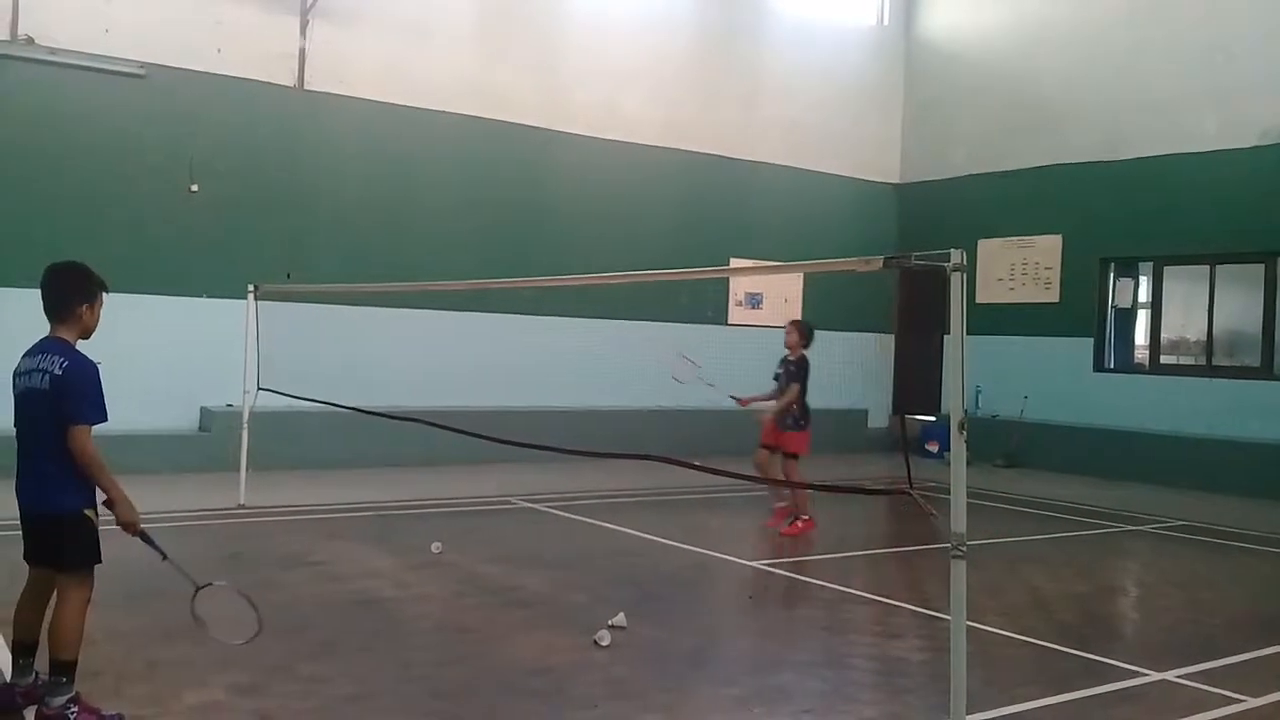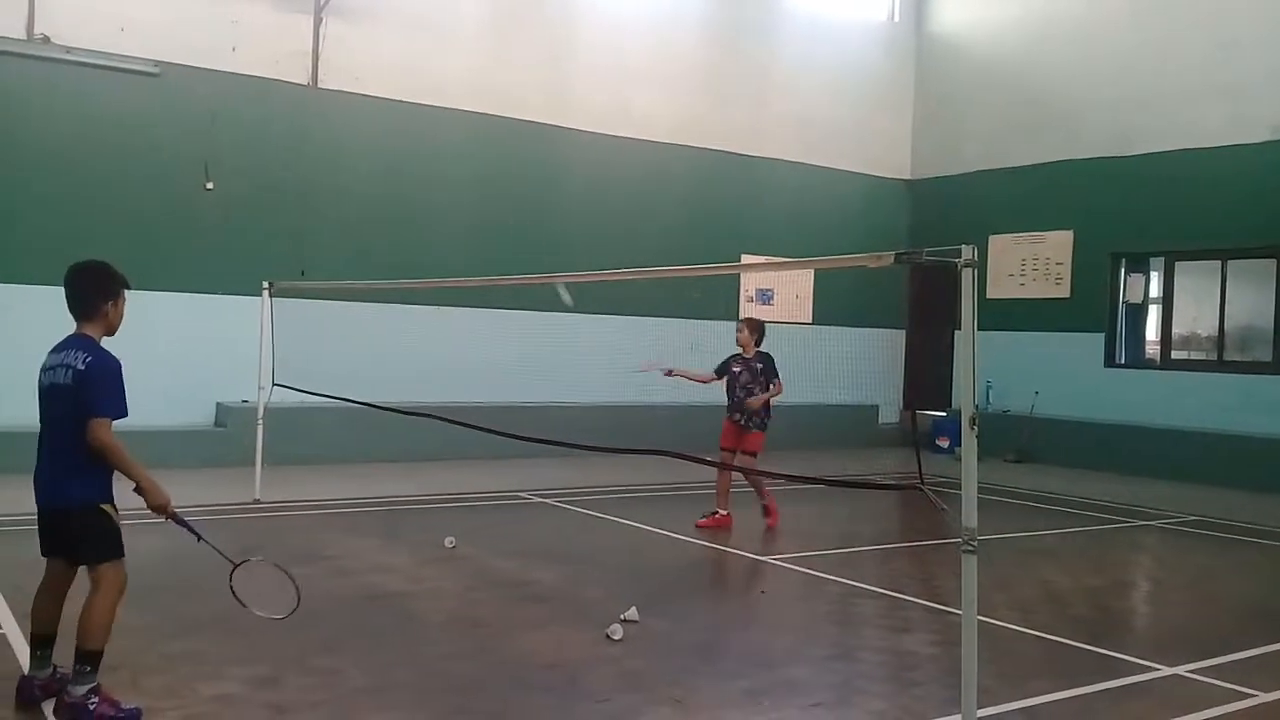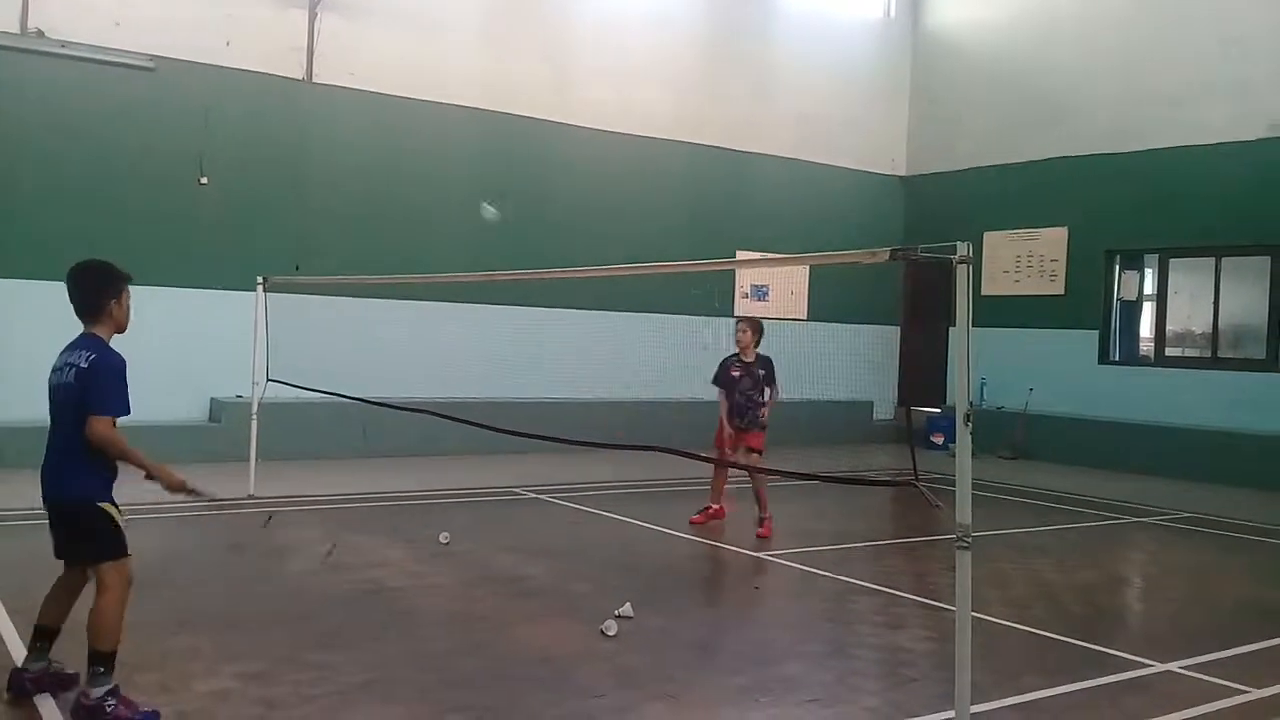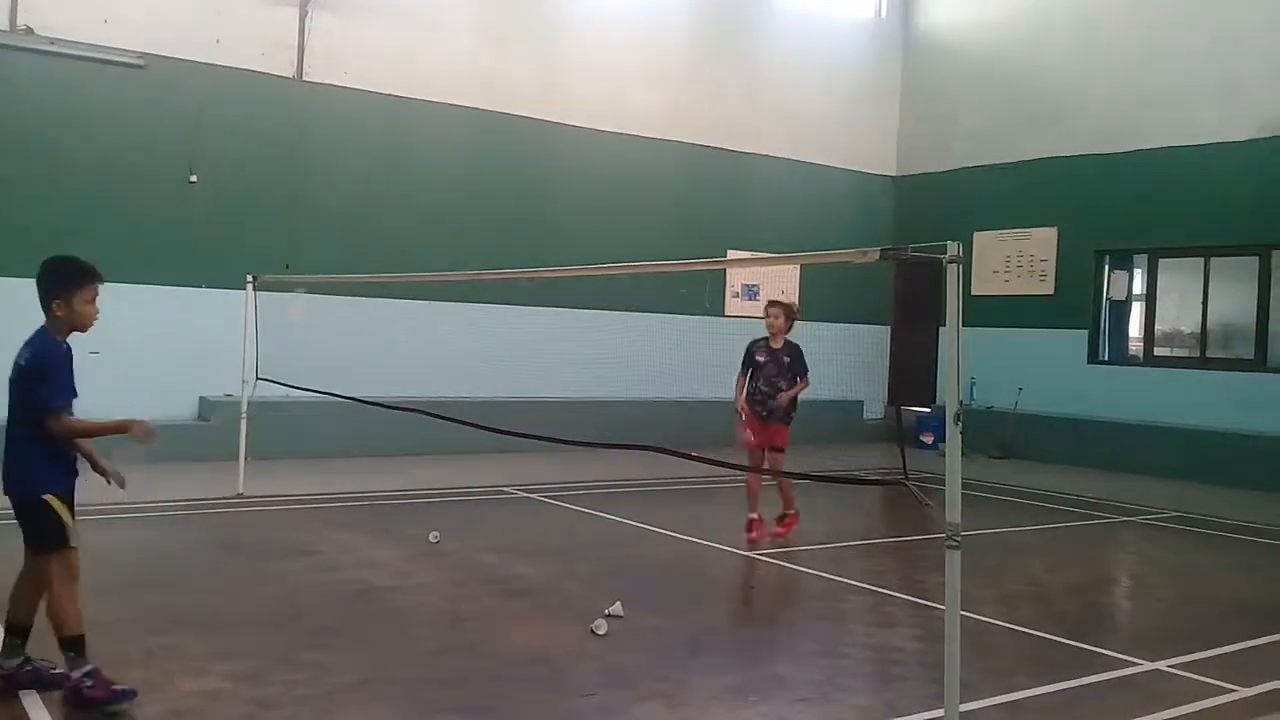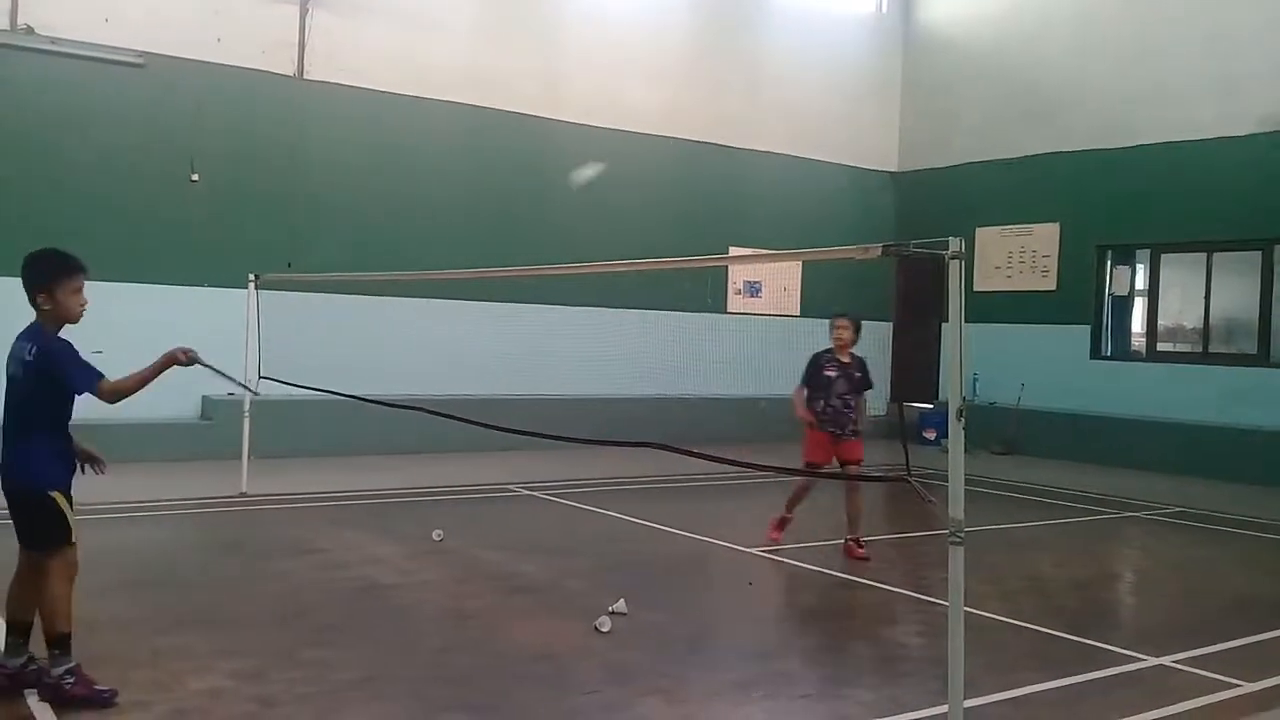
dt=0.4s
person 1, frame 1
right shoulder: (78, 368)
right elbow: (79, 443)
right wrist: (118, 498)
right hip: (66, 500)
left knee: (39, 583)
right knee: (74, 591)
person 1, frame 2
left shoulder: (55, 357)
right shoulder: (101, 363)
right elbow: (99, 435)
right wrist: (146, 483)
left hip: (52, 487)
right hip: (83, 493)
left knee: (57, 575)
right knee: (108, 582)
left ankle: (39, 675)
person 1, frame 3
left shoulder: (69, 356)
right shoulder: (106, 361)
right elbow: (98, 431)
right wrist: (156, 469)
left hip: (62, 484)
right hip: (84, 488)
left knee: (76, 574)
right knee: (115, 579)
left ankle: (34, 667)
person 1, frame 4
left shoulder: (53, 351)
right shoulder: (46, 355)
right elbow: (57, 425)
left wrist: (97, 462)
right wrist: (122, 427)
left hip: (41, 476)
right hip: (39, 480)
left knee: (39, 567)
right knee: (63, 569)
right ankle: (81, 674)
person 1, frame 5
right shoulder: (52, 349)
right elbow: (109, 391)
left wrist: (75, 448)
right wrist: (166, 362)
right hip: (40, 476)
right knee: (61, 565)
right ankle: (61, 672)
person 2, frame 1
left shoulder: (801, 363)
right shoulder: (784, 361)
left elbow: (793, 393)
left wrist: (772, 411)
right wrist: (750, 399)
left hip: (794, 422)
right hip: (778, 420)
left knee: (789, 470)
right knee: (761, 460)
left ankle: (805, 518)
right ankle: (783, 503)
person 2, frame 2
left shoulder: (764, 359)
right shoulder: (732, 361)
left elbow: (778, 386)
right elbow: (709, 377)
left wrist: (762, 398)
right wrist: (679, 372)
left hip: (755, 422)
right hip: (733, 419)
left knee: (746, 467)
right knee: (725, 463)
left ankle: (767, 501)
right ankle: (722, 513)
person 2, frame 3
left shoulder: (765, 362)
right shoulder: (728, 363)
left elbow: (773, 390)
right elbow: (723, 395)
left wrist: (768, 407)
right wrist: (725, 423)
left hip: (755, 424)
right hip: (731, 421)
left knee: (753, 467)
right knee: (721, 464)
left ankle: (764, 517)
right ankle: (715, 507)
person 2, frame 4
left shoulder: (793, 350)
right shoulder: (755, 346)
left elbow: (804, 381)
right elbow: (743, 374)
left wrist: (790, 393)
right wrist: (739, 398)
left hip: (780, 414)
right hip: (755, 411)
left knee: (776, 466)
right knee: (754, 464)
left ankle: (789, 513)
right ankle: (754, 520)
person 2, frame 5
left shoulder: (859, 365)
right shoulder: (819, 360)
right elbow: (799, 392)
left wrist: (860, 417)
right wrist: (801, 411)
left hip: (848, 431)
right hip: (817, 428)
left knee: (853, 481)
right knee: (809, 480)
left ankle: (852, 539)
right ankle: (785, 516)
